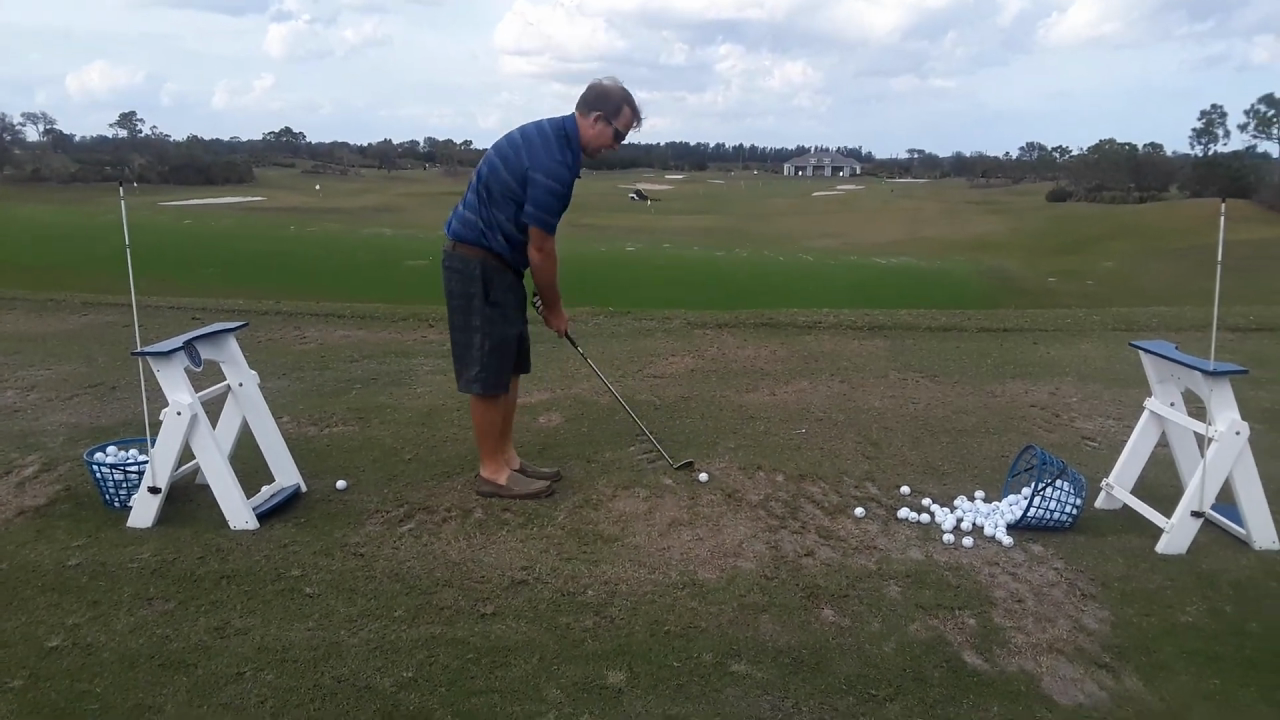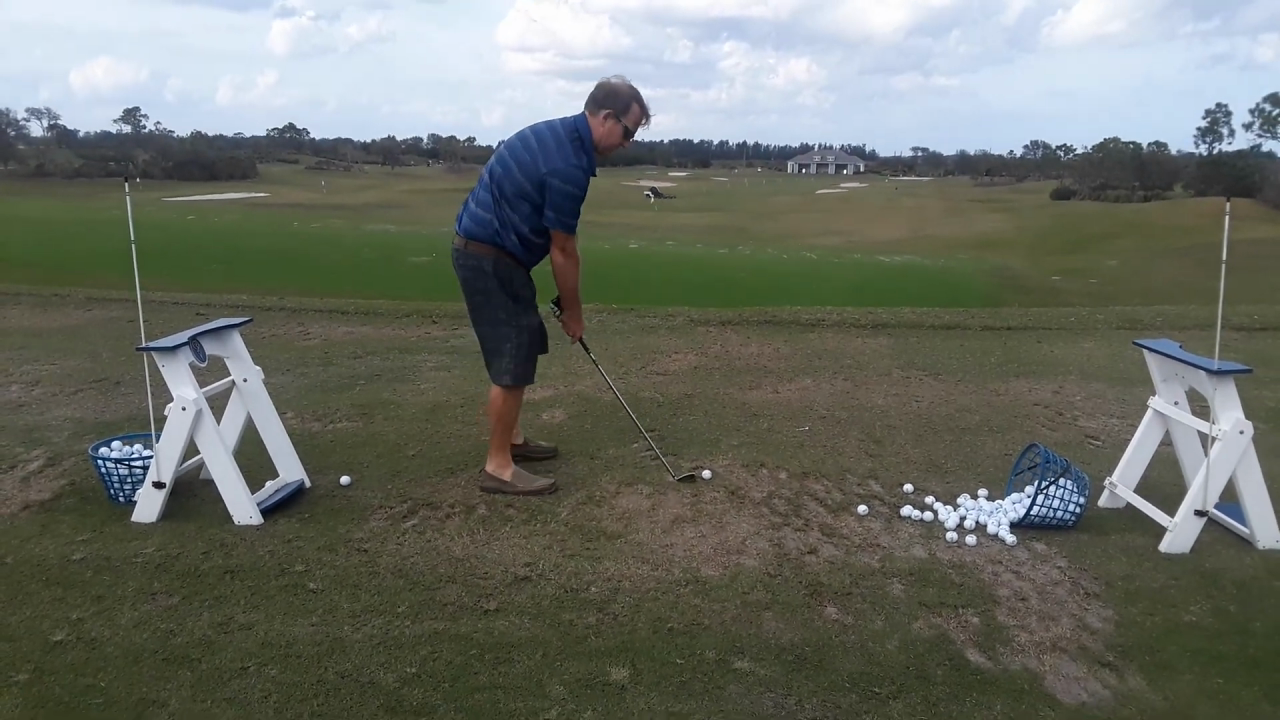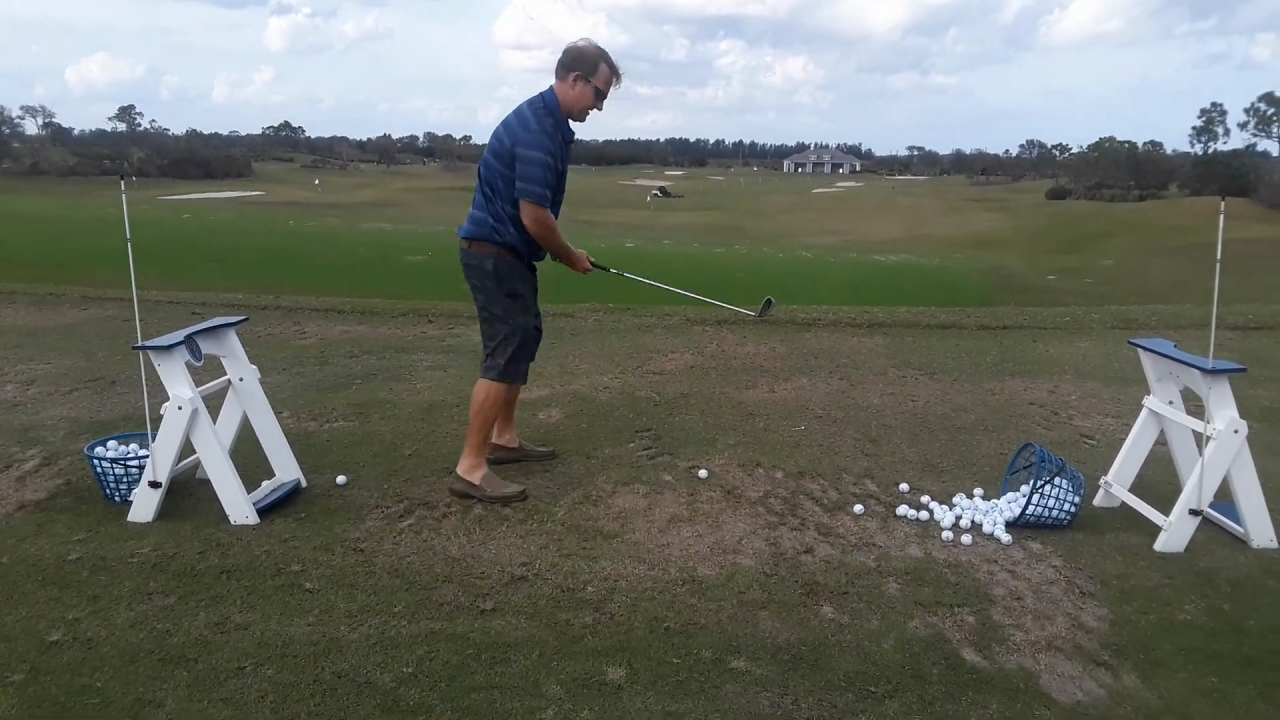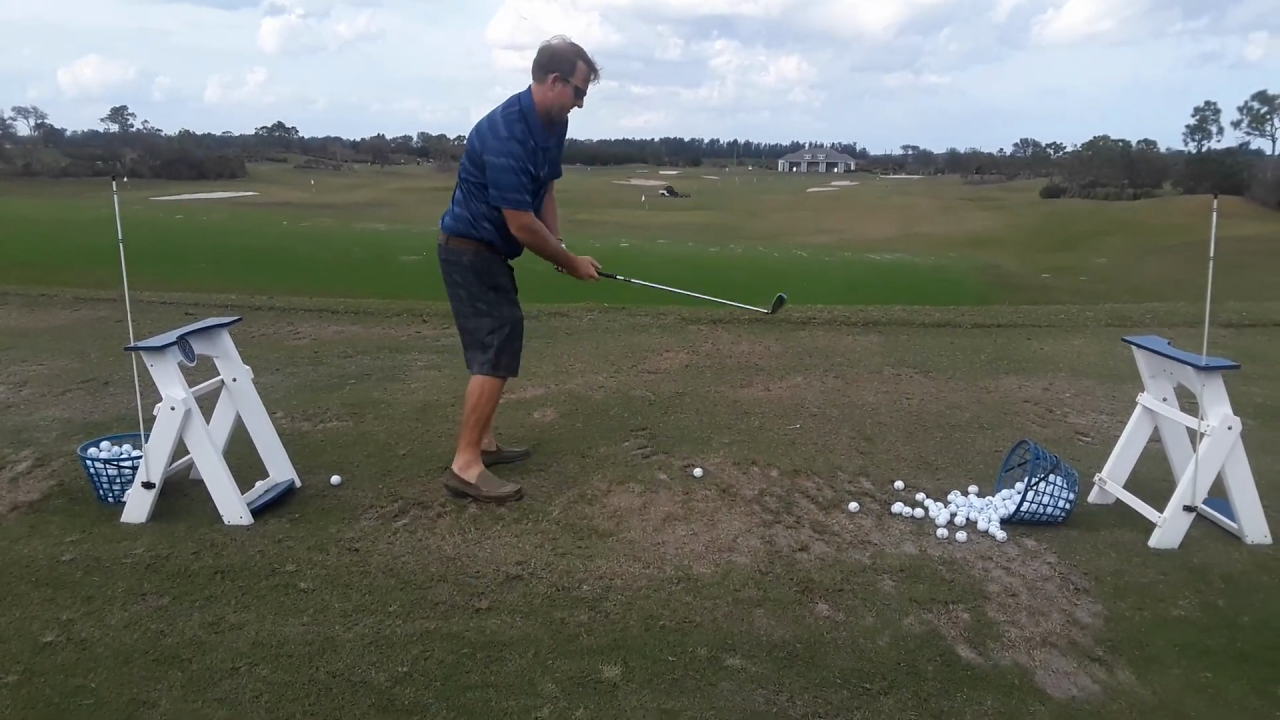
dt=0.5s
person 1, frame 1
left shoulder: (549, 135)
right shoulder: (554, 159)
right elbow: (540, 248)
right wrist: (554, 308)
left hip: (488, 259)
right hip: (478, 262)
left knee: (509, 365)
right knee: (489, 369)
left ankle: (506, 457)
right ankle: (492, 471)
person 1, frame 2
left shoulder: (560, 135)
right shoulder: (568, 163)
right elbow: (564, 250)
right wrist: (573, 312)
left hip: (490, 249)
right hip: (489, 256)
left knee: (524, 347)
right knee: (513, 358)
left ankle: (511, 438)
right ankle: (498, 466)
person 1, frame 3
left shoulder: (547, 119)
right shoulder: (538, 132)
right elbow: (535, 218)
left wrist: (562, 249)
right wrist: (570, 257)
left hip: (504, 251)
right hip: (494, 254)
left knee: (521, 346)
right knee: (504, 358)
left ankle: (503, 438)
right ankle: (470, 468)
person 1, frame 4
left shoulder: (551, 124)
right shoulder: (506, 135)
left elbow: (544, 191)
right elbow: (521, 224)
left wrist: (559, 246)
right wrist: (569, 262)
left hip: (487, 250)
right hip: (470, 250)
left knee: (498, 346)
right knee: (494, 352)
left ankle: (481, 442)
right ankle: (465, 465)
